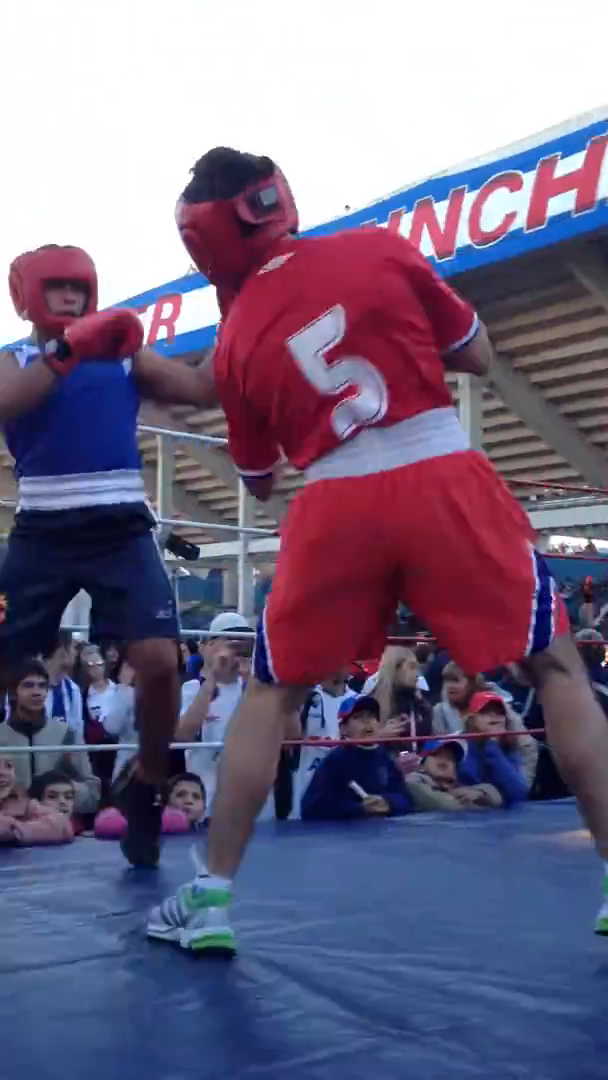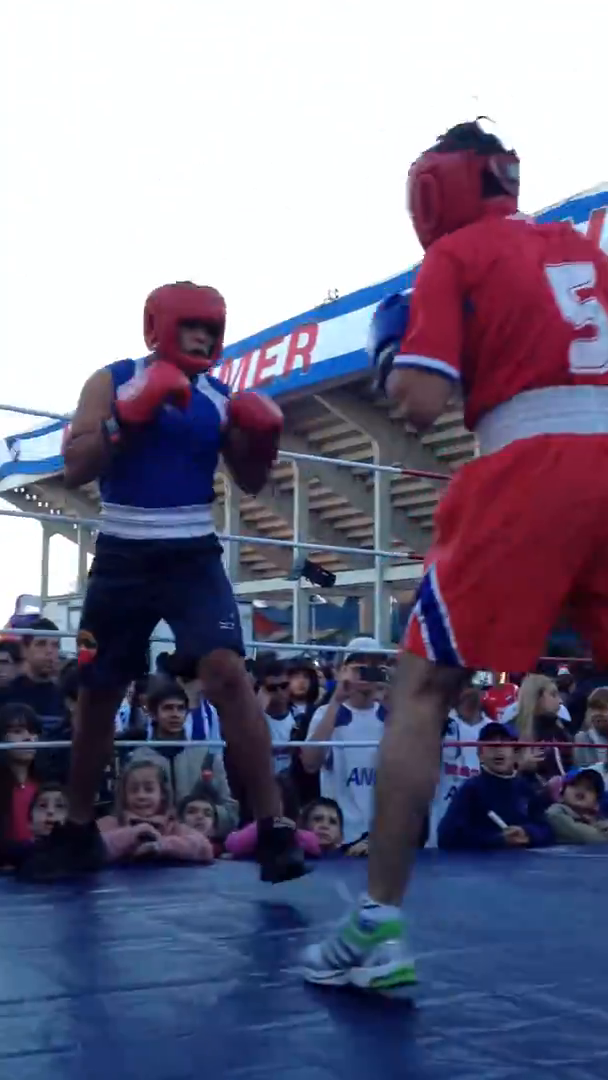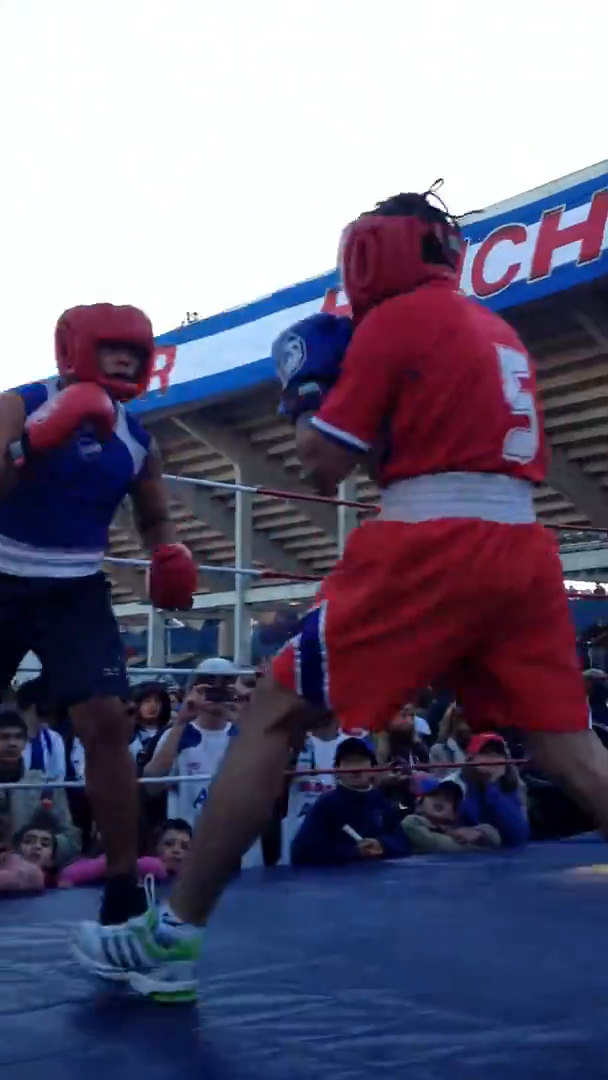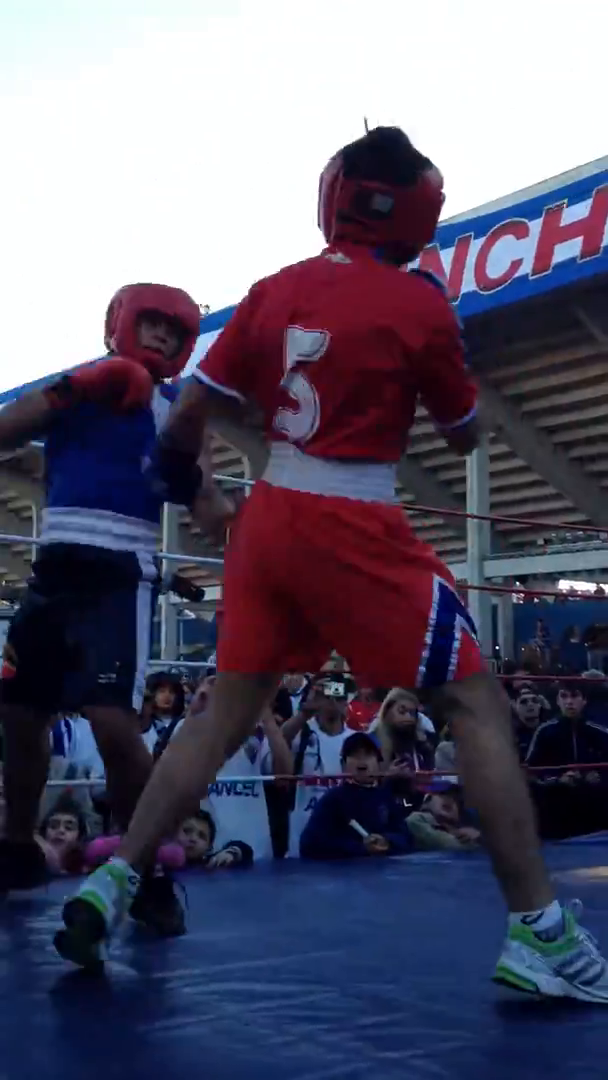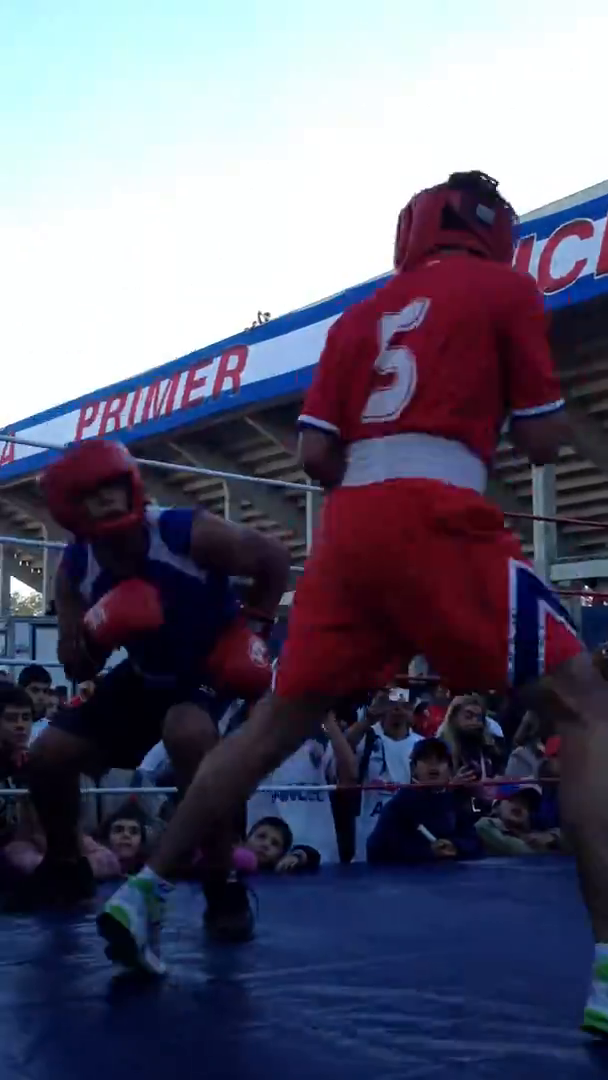
dt=0.4s
person 1, frame 1
left shoulder: (235, 338)
right shoulder: (378, 250)
left elbow: (258, 480)
right elbow: (476, 356)
left hip: (339, 516)
right hip: (450, 489)
left knee: (271, 694)
left ankle: (210, 896)
person 1, frame 2
left shoulder: (453, 255)
left elbow: (422, 400)
left wrist: (393, 351)
left hip: (529, 476)
left knee: (422, 688)
left ankle: (376, 929)
person 1, frame 3
left shoulder: (391, 323)
right shoulder: (500, 330)
left elbow: (323, 467)
left wrist: (304, 391)
left hip: (424, 553)
right hip: (523, 556)
left knee: (269, 722)
left ankle: (171, 939)
person 1, frame 4
left shoulder: (274, 291)
right shoulder: (421, 305)
left elbow: (192, 404)
right elbow: (465, 436)
left wrist: (175, 461)
left hip: (273, 522)
right hip: (357, 535)
left knee: (226, 714)
right knee: (479, 711)
left ankle: (114, 883)
person 1, frame 5
left shoulder: (360, 313)
right shoulder: (505, 286)
left elbow: (317, 455)
left hip: (352, 526)
right hip: (435, 523)
left knee: (274, 726)
left ankle: (143, 894)
person 2, frame 1
left shoulder: (123, 356)
left elbow: (204, 388)
right wrist: (66, 348)
left hip: (120, 532)
left knee: (159, 663)
left ankle: (143, 792)
person 2, frame 2
left shoulder: (222, 399)
right shoulder: (111, 382)
left elbow: (252, 482)
right elbow: (75, 466)
left wrist: (263, 438)
right wrist: (131, 411)
left hip: (192, 560)
right hip: (121, 561)
left knee: (228, 677)
right knee: (97, 699)
left ankle: (271, 828)
right ankle: (78, 831)
person 2, frame 3
left shoulder: (137, 443)
left elbow: (154, 522)
left wrist: (171, 558)
left hip: (75, 594)
left knee: (105, 723)
left ankle: (124, 887)
person 2, frame 4
left shoulder: (173, 405)
right shoulder: (76, 387)
right wrist: (75, 386)
left hip: (121, 573)
right hip: (57, 570)
left knee: (111, 722)
left ankle: (149, 873)
person 2, frame 5
left shoulder: (194, 533)
right shoulder: (73, 569)
left elbow: (272, 561)
right elbow: (77, 665)
left wrist: (253, 628)
right wrist: (96, 629)
left hip: (217, 666)
right hip: (144, 676)
left knee: (188, 737)
right knee: (48, 755)
left ankle: (223, 884)
right ankle: (63, 868)
